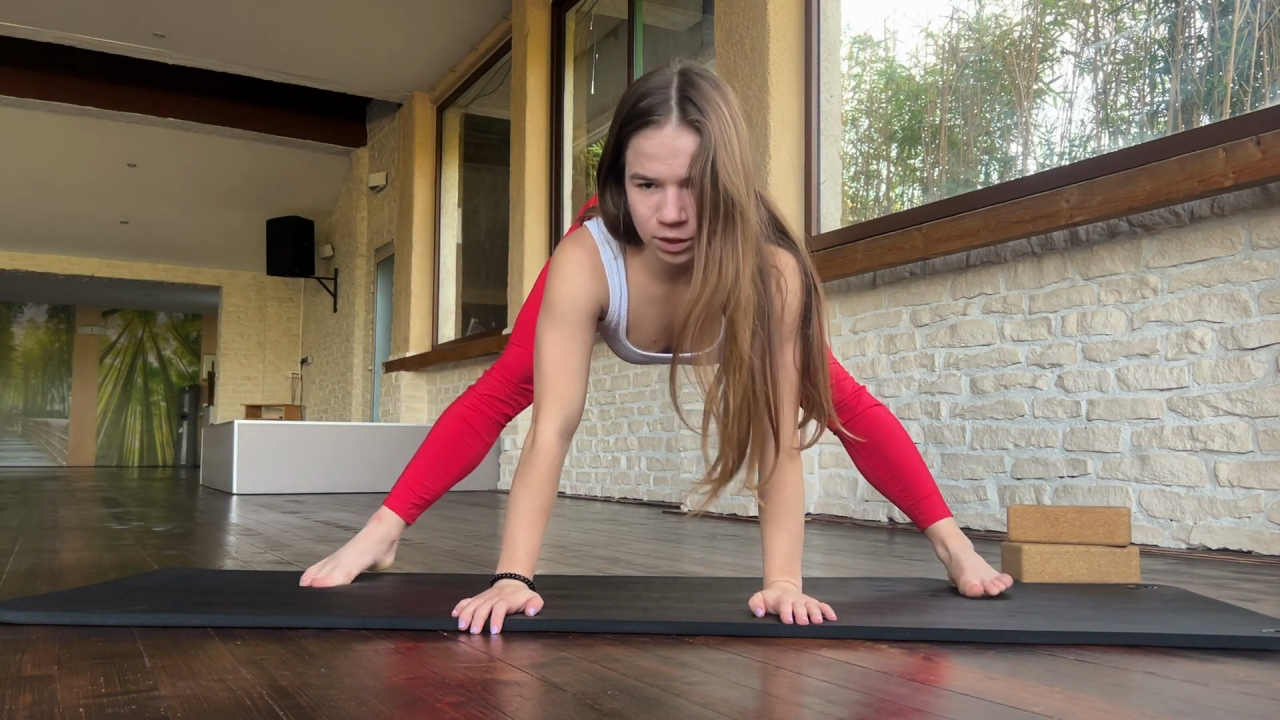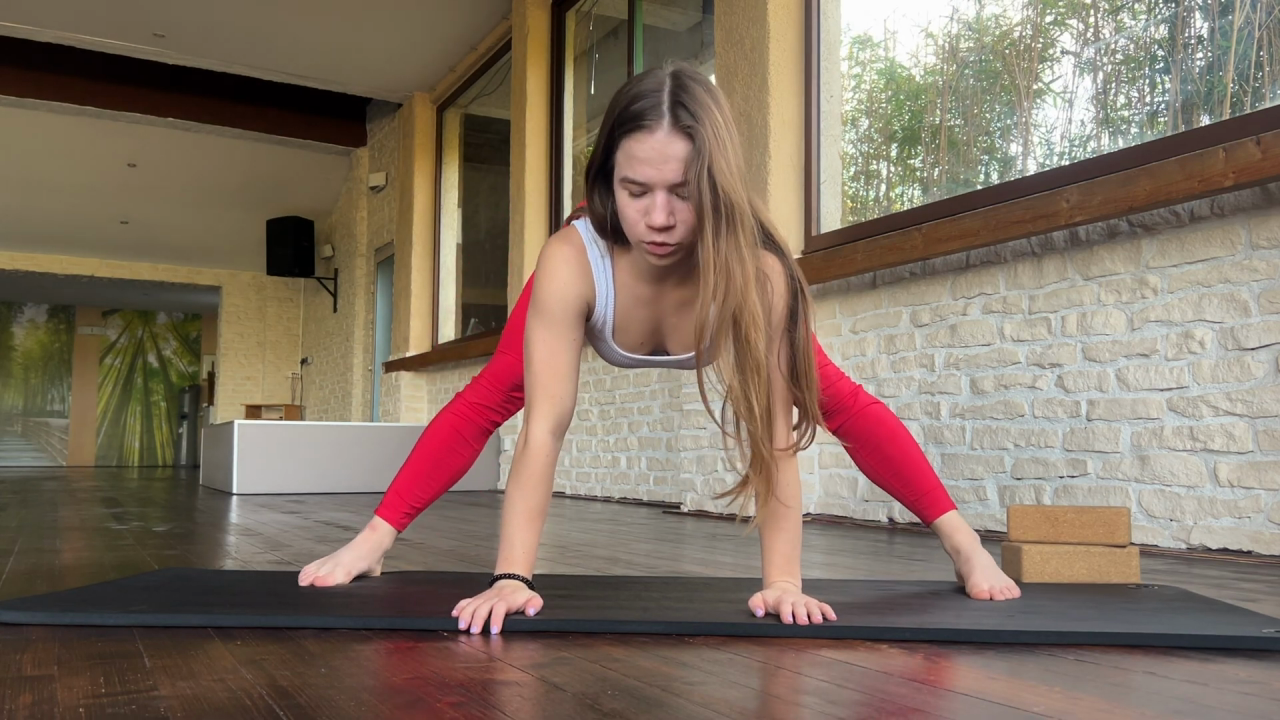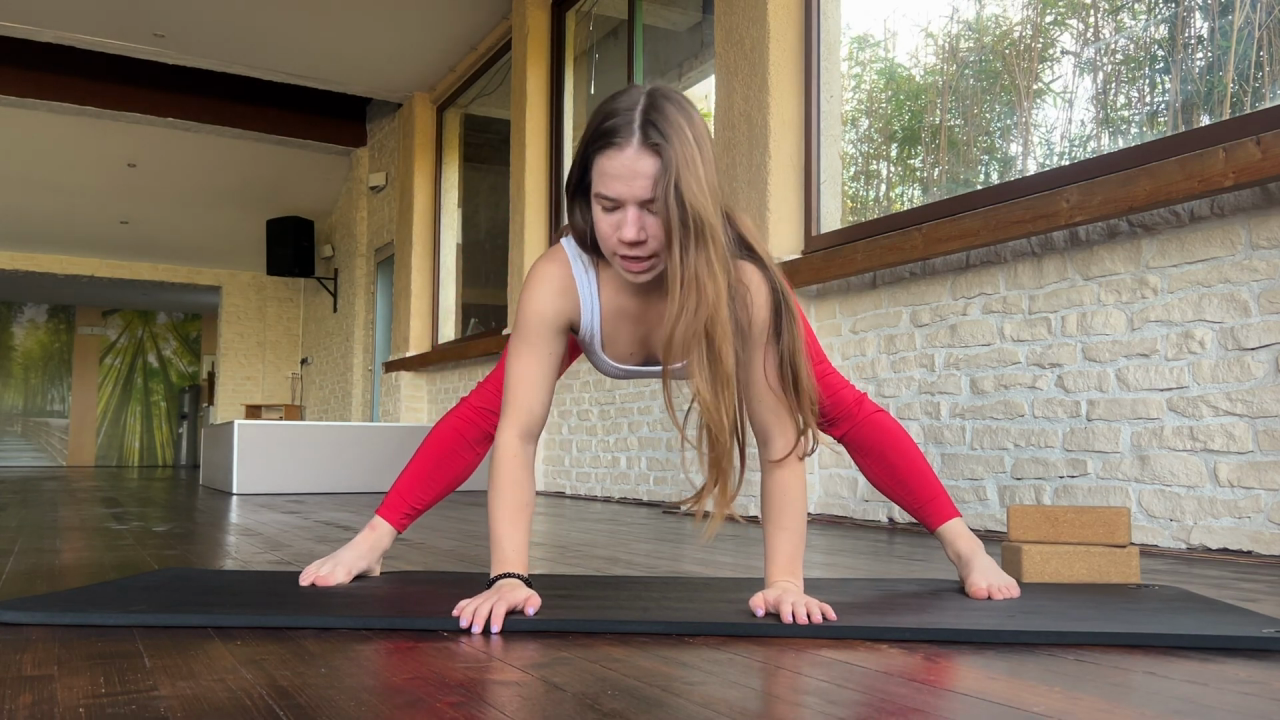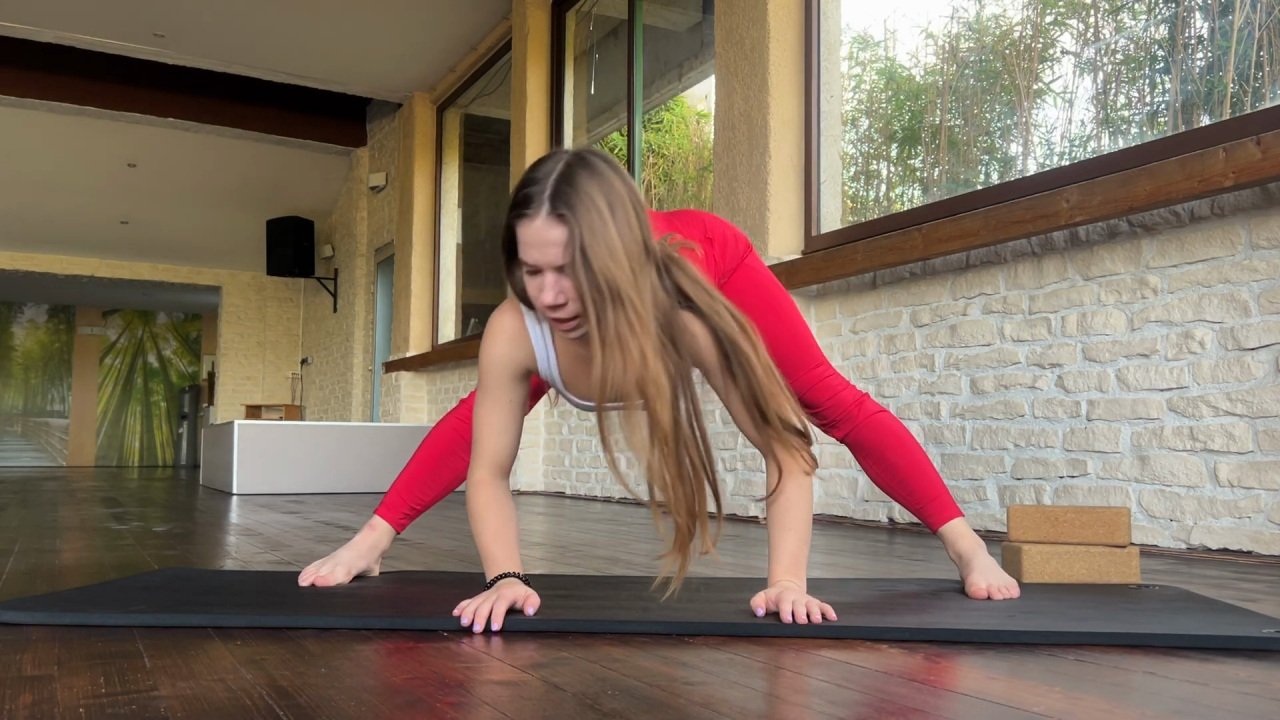
dt=0.3s
person 1, frame 1
left shoulder: (770, 268)
right shoulder: (586, 260)
left elbow: (779, 432)
right elbow: (552, 427)
left wrist: (784, 582)
right wrist: (513, 576)
left hip: (727, 266)
right hip: (615, 259)
left knee: (834, 398)
right knee: (501, 387)
left ankle: (952, 546)
right ankle: (381, 535)
person 1, frame 2
right shoulder: (573, 260)
right hip: (605, 260)
left knee: (834, 398)
right knee: (488, 395)
left ankle: (961, 542)
right ankle: (373, 542)
person 1, frame 3
left shoulder: (734, 277)
right shoulder: (557, 283)
left elbow: (783, 436)
right elbow: (513, 432)
left wrist: (784, 581)
right wrist: (509, 575)
left hip: (707, 261)
right hip: (598, 276)
left knee: (833, 404)
right knee: (488, 405)
left ankle: (963, 545)
right ankle: (372, 540)
person 1, frame 4
left shoulder: (686, 315)
right shoulder: (510, 331)
left elbow: (786, 449)
right elbow: (487, 471)
left wrist: (787, 583)
right wrist: (506, 579)
left hip: (705, 251)
right hip: (611, 274)
left knee: (836, 403)
right knee: (479, 413)
left ankle: (966, 547)
right ankle: (370, 544)
